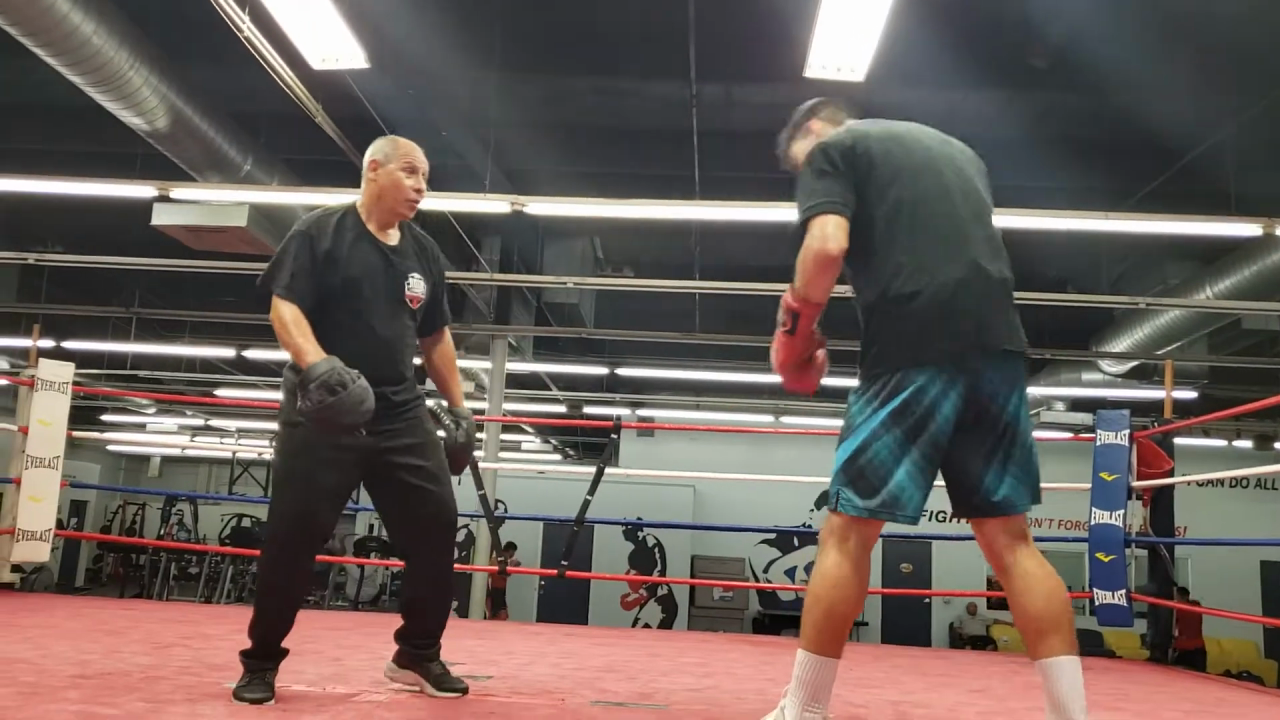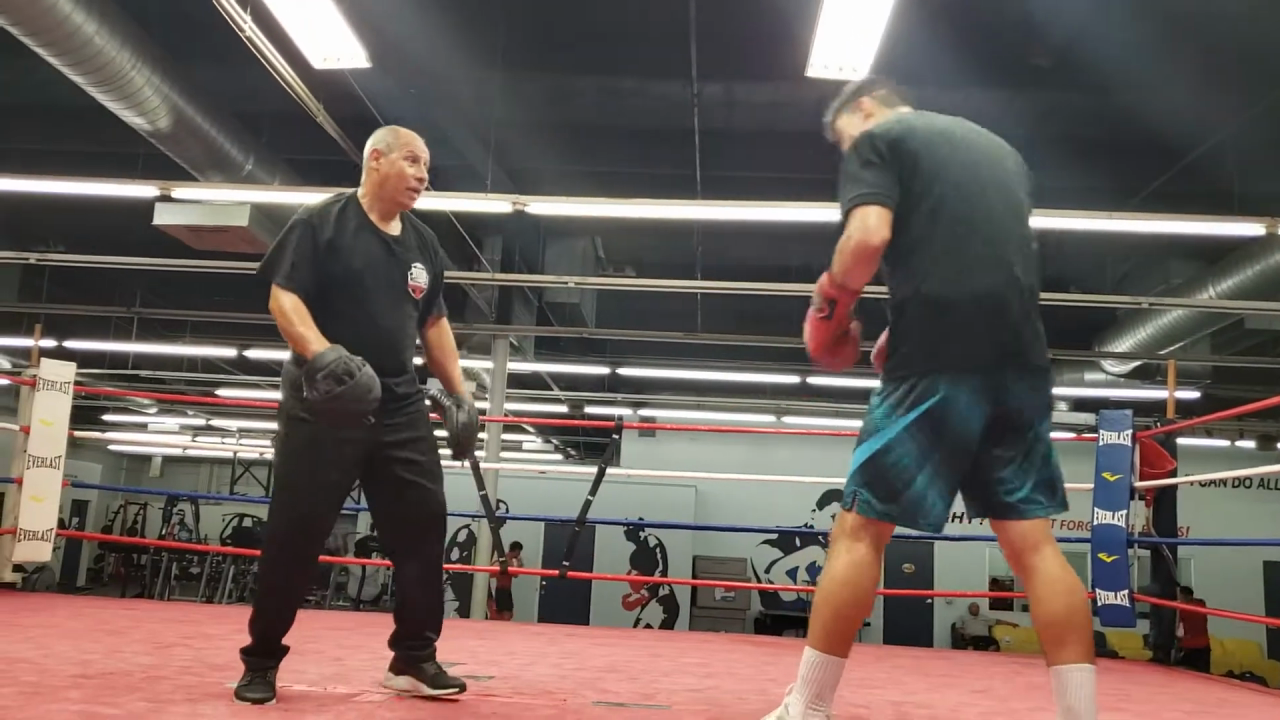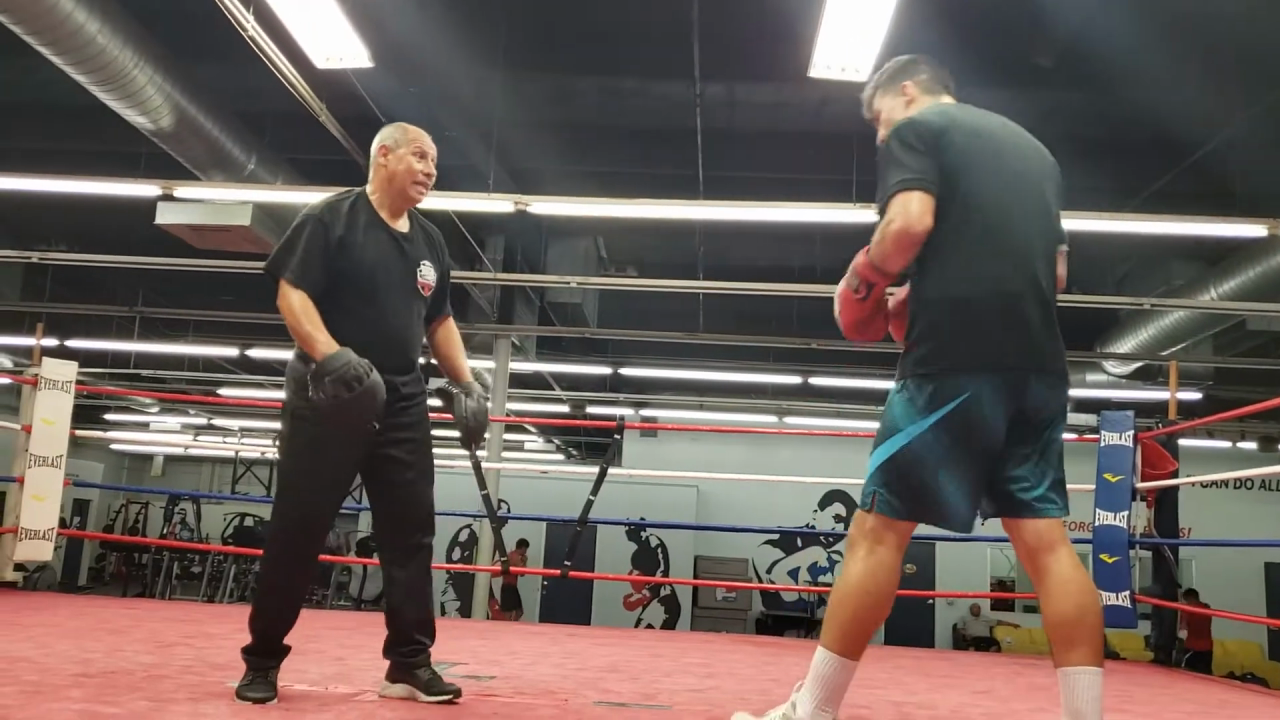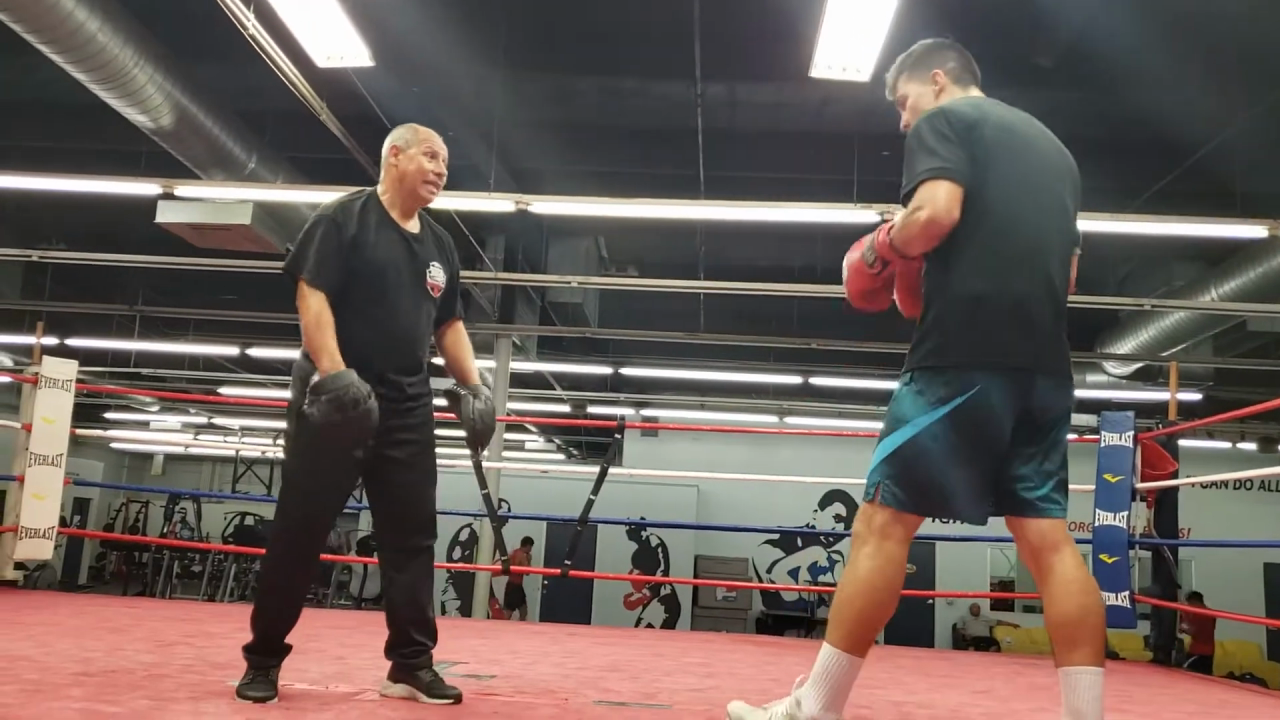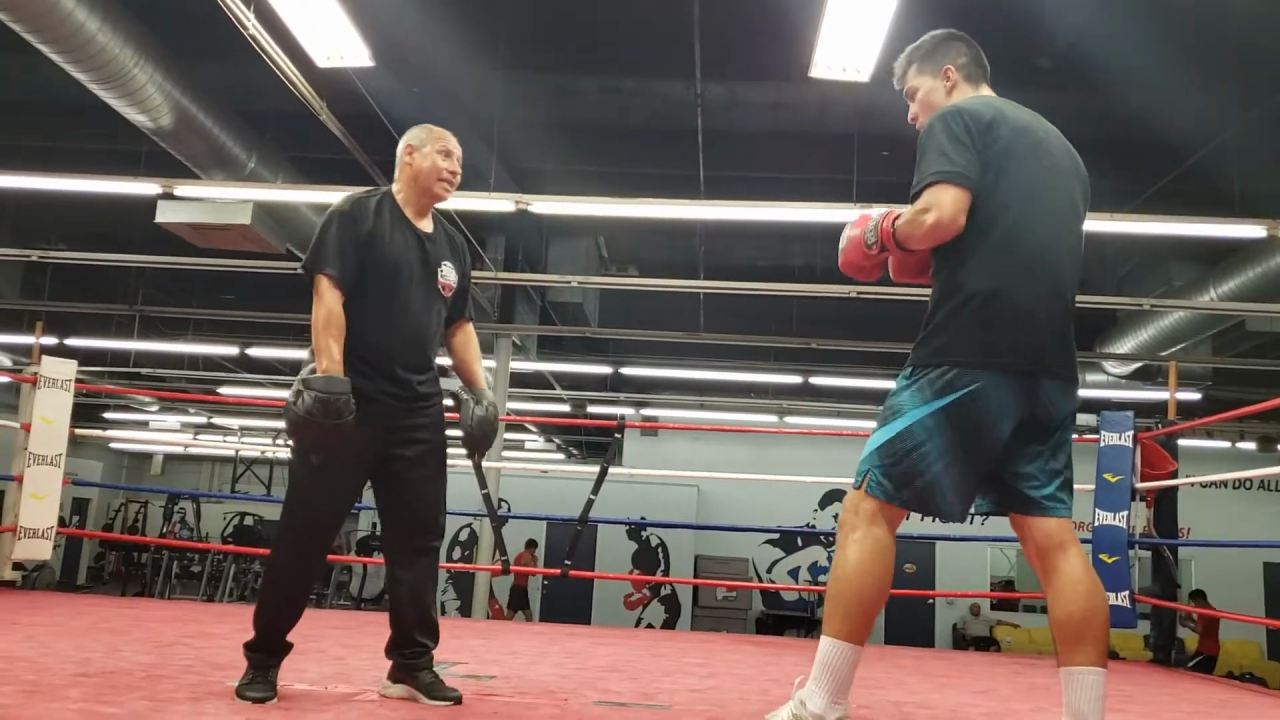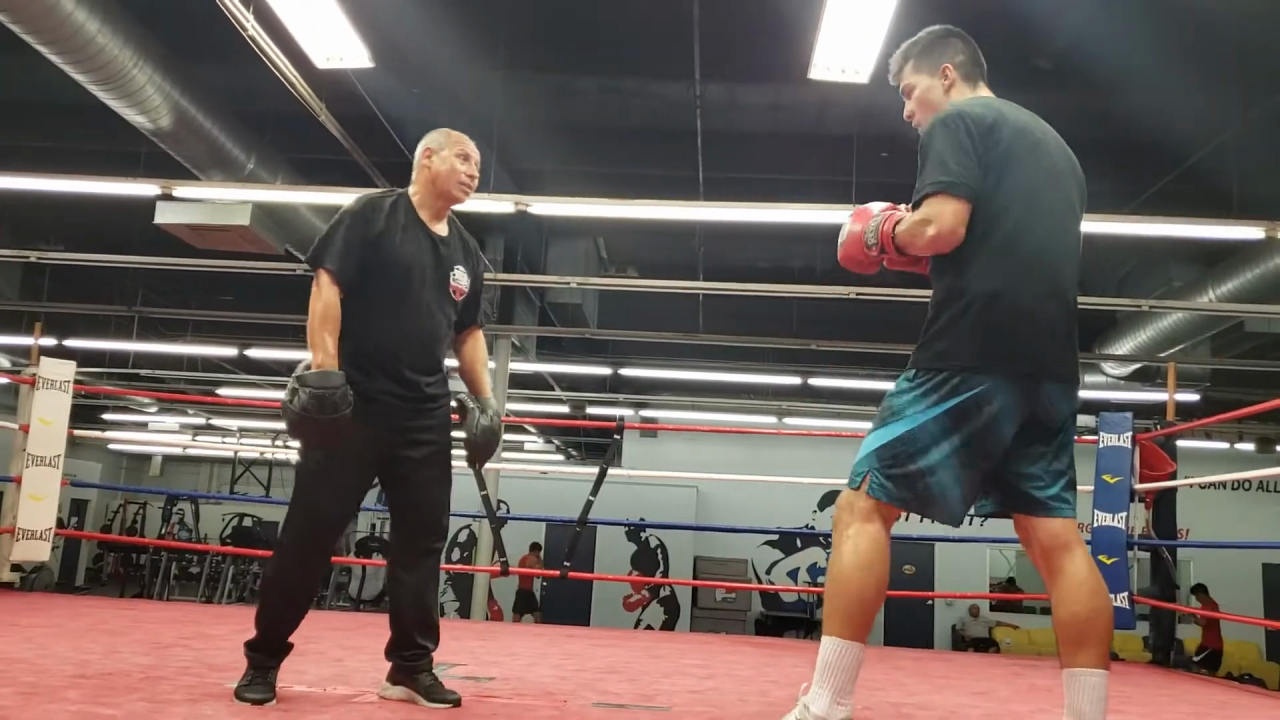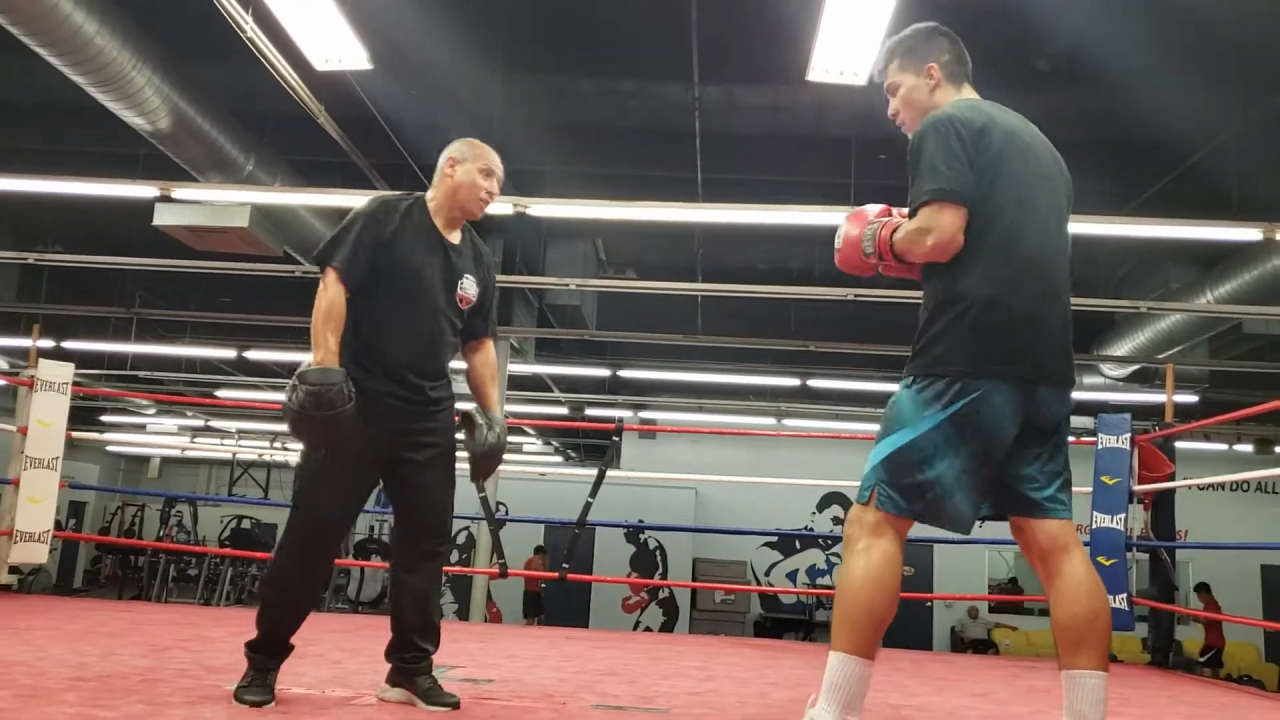
dt=0.1s
person 1, frame 1
left shoulder: (833, 150)
right shoulder: (956, 151)
left elbow: (828, 247)
left wrist: (796, 327)
left hip: (909, 352)
right hip: (994, 346)
left knee: (848, 530)
right knee: (1008, 541)
person 1, frame 2
left shoulder: (874, 140)
right shoulder: (999, 150)
left elbow: (870, 236)
left wrist: (828, 302)
left hip: (934, 361)
right hip: (1018, 359)
left knee: (859, 530)
right knee: (1034, 543)
person 1, frame 3
left shoulder: (917, 133)
right shoulder: (1032, 150)
left elbow: (910, 222)
left wrist: (861, 280)
left hip: (950, 358)
right hip: (1036, 363)
left knee: (879, 531)
right knee: (1046, 541)
person 1, frame 4
left shoulder: (945, 121)
right shoulder: (1055, 148)
left elbow: (936, 210)
left wrist: (878, 252)
left hip: (962, 356)
right hip: (1042, 363)
left knee: (884, 522)
right knee: (1048, 540)
person 1, frame 5
left shoulder: (958, 119)
right shoulder: (1062, 149)
left elbow: (943, 215)
left wrist: (884, 236)
left hip: (967, 353)
right hip: (1048, 362)
left knee: (870, 511)
right knee: (1053, 539)
person 1, frame 6
left shoulder: (957, 123)
right shoulder: (1057, 147)
left elbow: (941, 227)
left wrist: (883, 237)
left hip: (969, 356)
right hip: (1048, 364)
left knee: (864, 508)
right knee: (1056, 542)
person 1, frame 7
left shoulder: (948, 126)
right shoulder: (1041, 146)
left elbow: (940, 236)
left wrist: (882, 242)
left hip: (966, 359)
right hip: (1043, 365)
left knee: (875, 523)
right knee: (1055, 544)
person 2, frame 1
left shoulder: (423, 252)
right shoulder: (319, 232)
left elbow: (435, 336)
right elbow: (284, 307)
left wrist: (457, 407)
right wrist: (318, 365)
left hip: (399, 413)
right hip: (324, 410)
left knee: (435, 522)
right knee: (293, 534)
left ankle: (418, 653)
right ankle: (261, 661)
person 2, frame 2
left shoulder: (423, 243)
right shoulder: (321, 221)
left elbow: (433, 321)
right elbow: (282, 296)
left wrist: (456, 389)
right wrist: (323, 354)
left hip: (398, 407)
right hip: (323, 404)
left knee: (422, 527)
right knee: (295, 531)
left ankle: (414, 657)
right ankle: (261, 661)
person 2, frame 3
left shoulder: (429, 241)
right shoulder: (330, 218)
left elbow: (439, 321)
right elbow: (290, 294)
left wrist: (466, 384)
right wrist: (332, 356)
left hip: (402, 407)
right hip: (328, 402)
left knee: (412, 532)
right knee: (297, 530)
left ankle: (409, 665)
right ankle: (262, 661)
person 2, frame 4
left shoulder: (439, 244)
right shoulder: (343, 217)
left elbow: (448, 323)
right elbow: (312, 295)
left wrist: (473, 386)
right wrist: (334, 374)
left hip: (408, 409)
right hip: (338, 404)
left knee: (412, 535)
right knee: (299, 529)
left ankle: (411, 665)
right ankle: (263, 659)
person 2, frame 5
left shoulder: (452, 245)
right shoulder: (358, 214)
left elbow: (458, 325)
right elbow: (327, 292)
left wrist: (479, 391)
right wrist: (329, 373)
left hip: (418, 409)
right hip: (345, 401)
left knee: (419, 535)
right knee: (307, 528)
left ankle: (412, 665)
right ankle: (264, 659)
person 2, frame 6
left shoulder: (465, 250)
right shoulder: (371, 214)
left elbow: (468, 332)
right elbow: (327, 285)
left wrist: (483, 400)
right wrist: (323, 367)
left hip: (425, 412)
right hip: (353, 401)
left knee: (422, 536)
right knee: (312, 527)
left ankle: (411, 666)
right ankle: (264, 659)
person 2, frame 7
left shoulder: (477, 259)
right shoulder: (384, 218)
left elbow: (479, 341)
right elbow: (334, 285)
left wrist: (490, 413)
right wrist: (324, 367)
left hip: (428, 416)
right hip: (356, 403)
left knee: (426, 539)
right knee: (315, 529)
left ankle: (411, 669)
right ankle: (264, 660)
